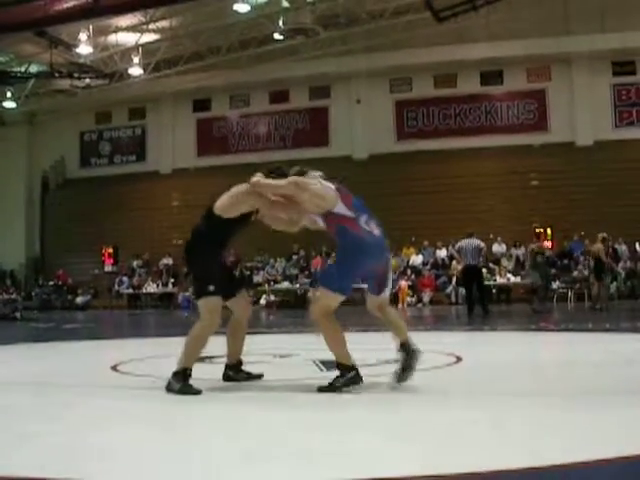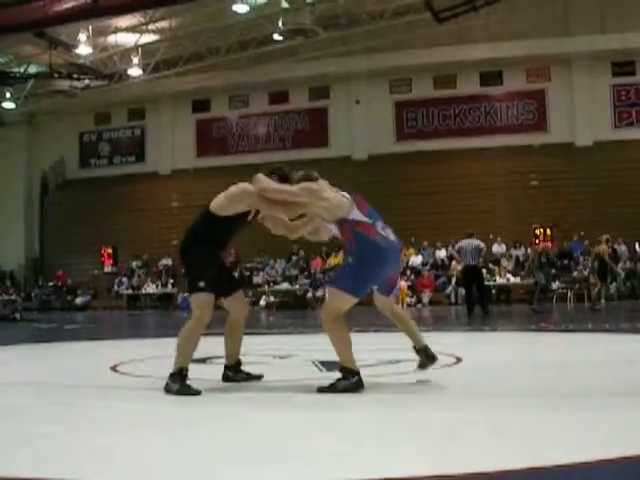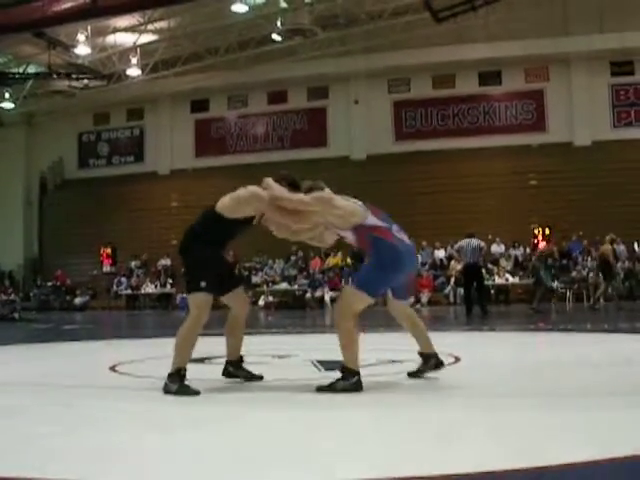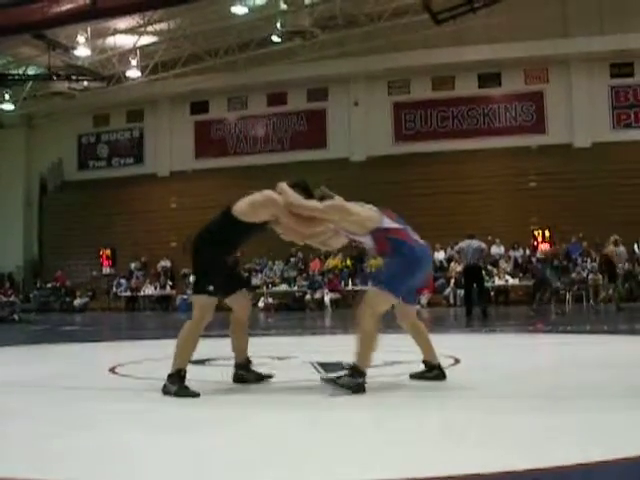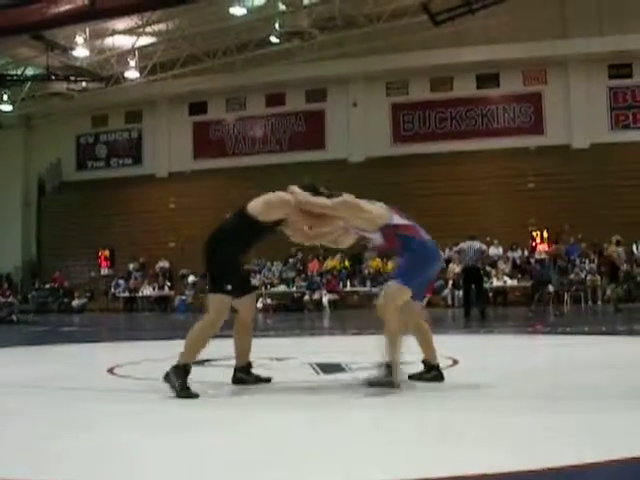
dt=0.1s
person 1, frame 1
left shoulder: (257, 203)
right shoulder: (248, 192)
left elbow: (281, 221)
right elbow: (284, 210)
left hip: (215, 255)
right hip: (201, 253)
left knee: (243, 309)
right knee: (212, 318)
left ankle: (233, 368)
right ankle: (179, 376)
person 1, frame 2
left shoulder: (255, 204)
right shoulder: (246, 192)
left hip: (213, 254)
right hip: (197, 250)
left knee: (240, 309)
right knee: (202, 314)
left ankle: (232, 368)
right ankle: (176, 377)
person 1, frame 3
left shoulder: (261, 207)
right shoulder: (254, 196)
left elbow: (288, 231)
right elbow: (290, 218)
left hip: (212, 252)
right hip: (197, 248)
left knee: (241, 305)
right knee: (200, 314)
left ankle: (233, 364)
right ankle: (175, 377)
person 1, frame 4
left shoulder: (273, 212)
right shoulder: (270, 201)
left elbow: (298, 235)
right elbow: (304, 225)
left hip: (221, 254)
right hip: (208, 250)
left knee: (243, 307)
right knee: (202, 316)
left ankle: (242, 368)
right ankle: (174, 378)
person 1, frame 5
left shoulder: (283, 214)
right shoulder: (284, 201)
left elbow: (308, 237)
right elbow: (317, 224)
left wrist: (336, 226)
left hip: (230, 253)
right hip: (223, 249)
left knee: (248, 310)
right knee: (217, 314)
left ankle: (242, 370)
right ankle: (179, 372)
person 2, frame 1
left shoulder: (303, 185)
right shoulder: (331, 191)
left elbow: (257, 184)
left wrist: (258, 178)
right wrist: (302, 219)
left hip: (355, 249)
right hip: (379, 248)
left knee: (319, 310)
right knee: (379, 306)
left ankle: (348, 371)
right ankle: (407, 348)
person 2, frame 2
left shoulder: (313, 192)
right shoulder: (329, 201)
left elbow: (266, 189)
right elbow: (321, 234)
left wrist: (260, 178)
right wrist: (287, 225)
left hip: (372, 255)
right hip: (392, 252)
left knee: (329, 314)
right knee: (386, 304)
left ankle: (351, 376)
right ankle: (424, 350)
person 2, frame 3
left shoulder: (326, 201)
right shoulder: (339, 211)
left elbow: (280, 198)
right elbow: (322, 241)
left wrist: (269, 183)
left hip: (389, 257)
right hip: (408, 256)
left knee: (344, 311)
right knee: (400, 310)
left ankle: (351, 375)
right ankle: (431, 358)
person 2, frame 4
left shoulder: (341, 210)
right shoulder: (347, 221)
left elbow: (297, 205)
right elbow: (330, 243)
left wrist: (284, 188)
left hip: (409, 257)
right hip: (419, 257)
left knee: (366, 312)
right knee: (406, 317)
left ankle: (356, 376)
right ankle: (434, 367)
person 2, frame 5
left shoulder: (352, 206)
right shoulder: (356, 218)
left elbow: (307, 203)
right elbow: (340, 241)
left wrist: (294, 190)
left hip: (420, 253)
right hip: (426, 254)
left knee: (386, 305)
right knee: (410, 314)
left ankle: (391, 369)
right ankle: (432, 368)
